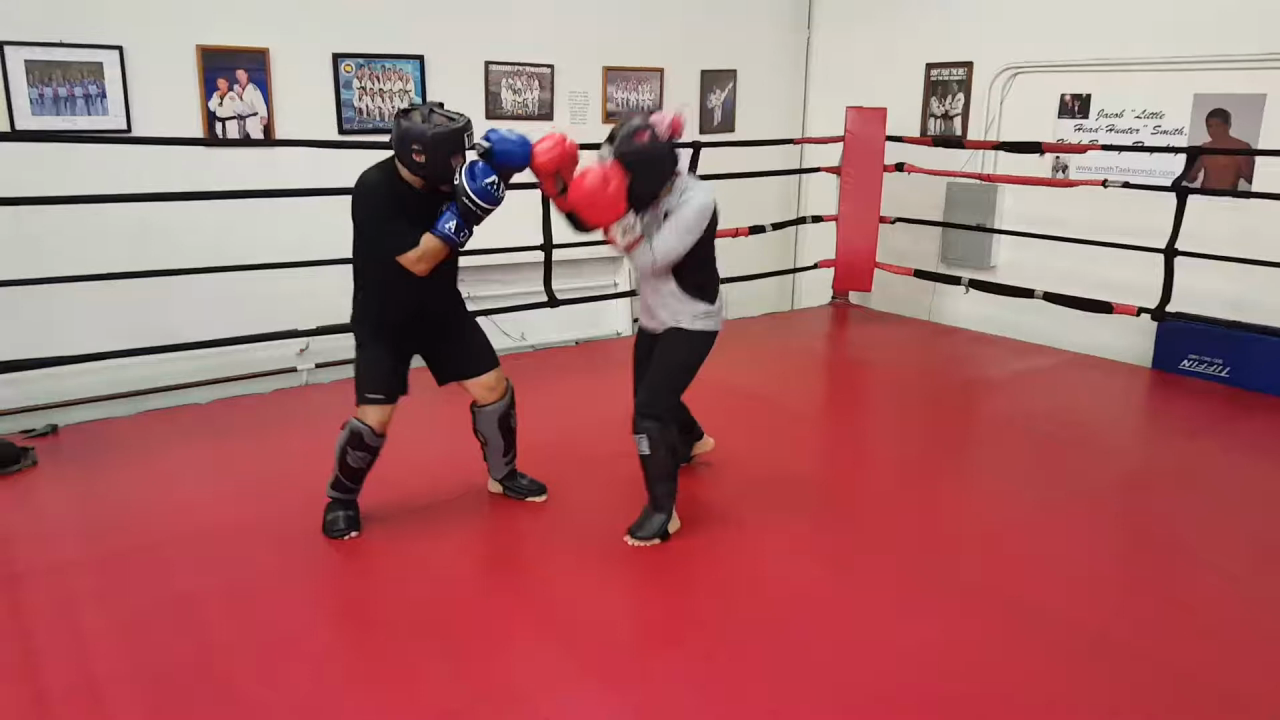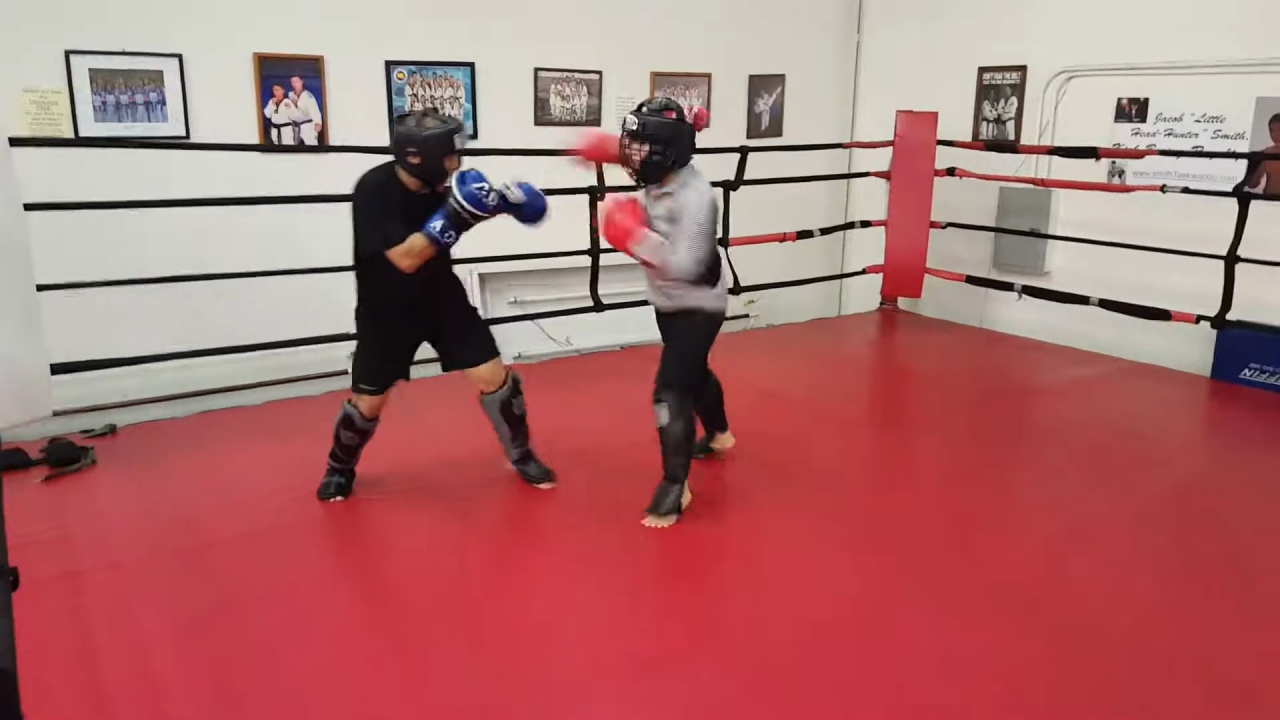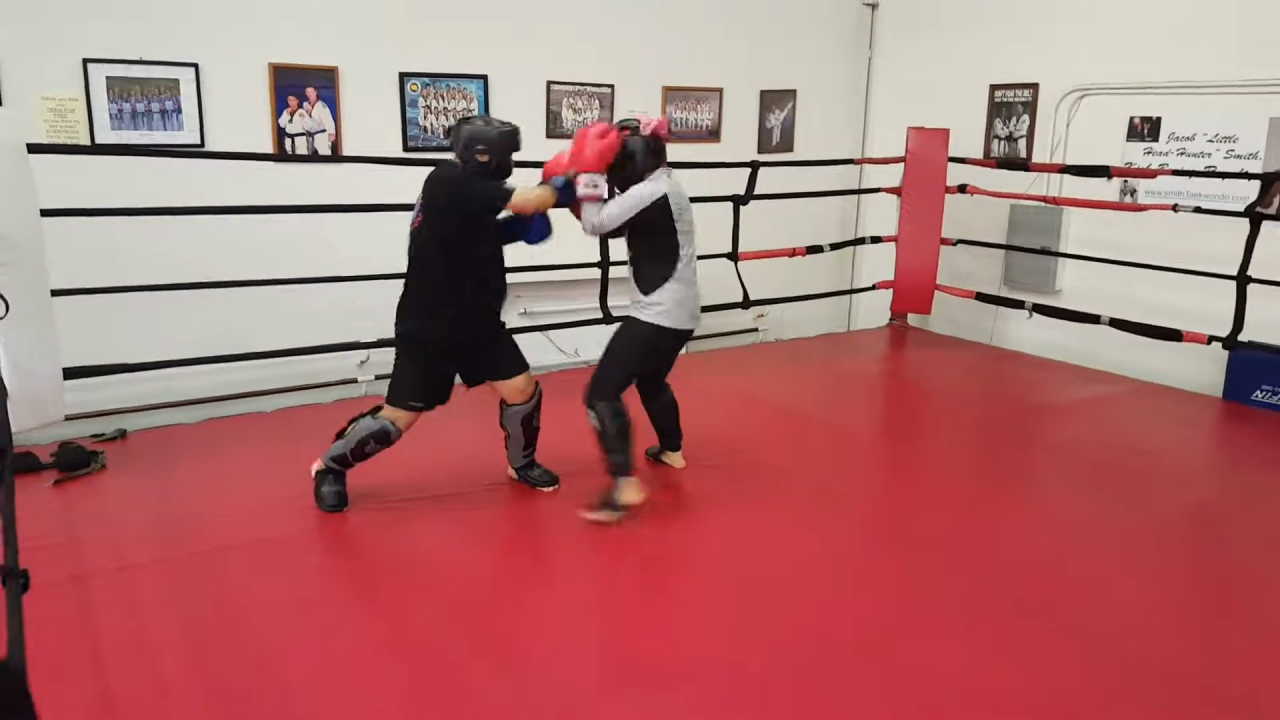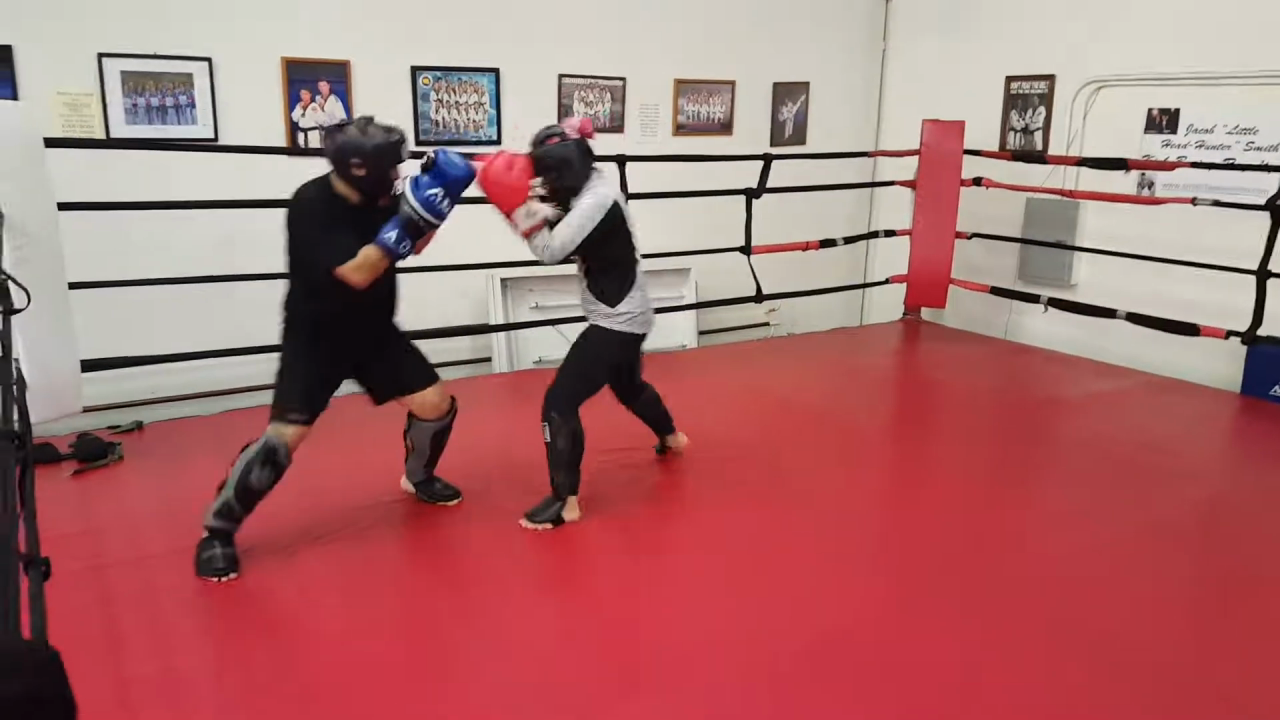
dt=0.7s
person 1, frame 1
left shoulder: (438, 174)
right shoulder: (375, 190)
left elbow: (481, 183)
right elbow: (419, 261)
left wrist: (498, 166)
right wrist: (464, 210)
left hip: (440, 307)
right hip: (384, 318)
left knee: (492, 387)
right knee: (373, 418)
left ankle: (502, 473)
right ankle: (342, 497)
person 1, frame 2
left shoulder: (440, 178)
right shoulder: (373, 191)
left elbow: (481, 196)
right elbow: (406, 258)
left wrist: (506, 198)
right wrist: (451, 216)
left hip: (442, 299)
right hip: (386, 310)
left knee: (494, 377)
right knee: (367, 402)
left ankle: (522, 455)
right ankle: (340, 466)
person 1, frame 3
left shoulder: (467, 187)
right shoulder: (451, 183)
right elbow: (527, 202)
left wrist: (515, 228)
right wrist: (564, 186)
left hip: (473, 318)
right hip: (429, 324)
left knee: (522, 389)
right knee: (400, 416)
left ankle: (522, 462)
right ankle: (332, 467)
person 1, frame 4
left shoulder: (371, 196)
right shoulder: (311, 206)
left elbow: (416, 244)
right elbow: (356, 273)
left wrist: (441, 194)
right wrist: (403, 223)
left hip: (372, 329)
right hip: (314, 337)
left knee: (438, 404)
right knee: (285, 436)
left ankle: (418, 476)
right ankle: (218, 530)
person 2, frame 1
left shoulder: (697, 200)
right shoulder: (642, 191)
left elbow: (651, 260)
right elbow: (586, 219)
left wrist: (616, 217)
right wrist: (559, 183)
left hip: (692, 323)
right hip: (654, 319)
left knee: (649, 413)
right knee: (653, 398)
left ankle: (662, 511)
right ankle: (694, 440)
person 2, frame 2
left shoulder: (692, 192)
right shoulder: (662, 174)
left elbow: (681, 266)
left wrist: (635, 239)
right wrist: (608, 153)
left hip: (695, 304)
right hip: (671, 300)
left knee: (670, 389)
right knee: (692, 370)
left ankle: (675, 486)
right ankle: (718, 434)
person 2, frame 3
left shoulder: (650, 192)
right shoulder: (664, 188)
left elbow: (595, 224)
right elbow: (611, 219)
left wrist: (586, 173)
right wrist: (573, 180)
left hip: (657, 314)
right hip: (680, 314)
left knee: (602, 393)
right knee: (651, 380)
left ankle: (625, 485)
right ankle: (671, 449)
person 2, frame 4
left shoulder: (596, 200)
right shoulder: (586, 193)
left elbow: (552, 249)
right elbow: (552, 226)
left wrist: (518, 203)
right wrist: (515, 196)
left hip: (616, 322)
right hip: (623, 317)
left knee: (560, 403)
right knee: (626, 383)
left ankle: (565, 501)
right ankle: (671, 436)
